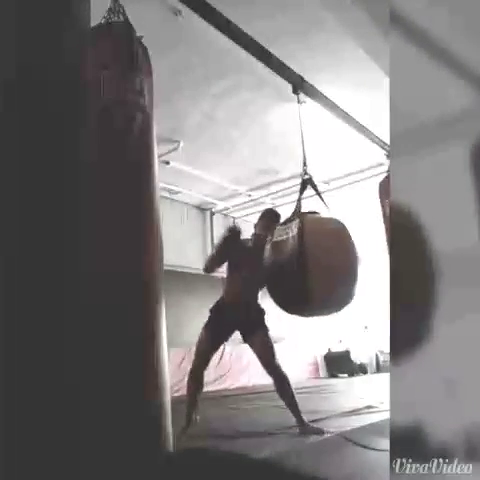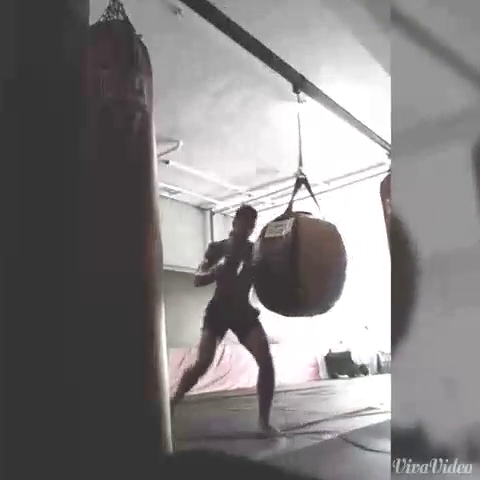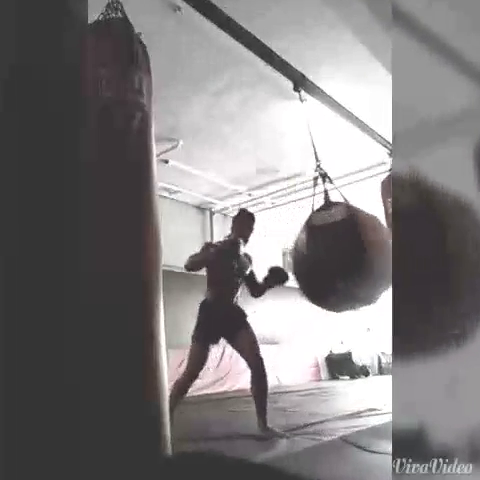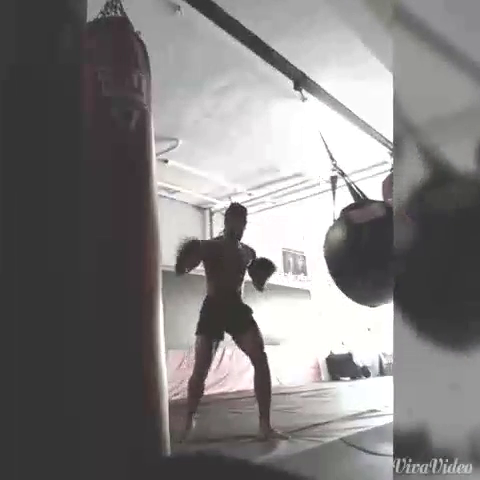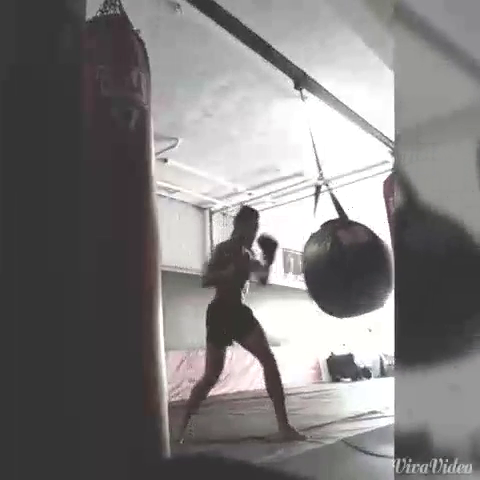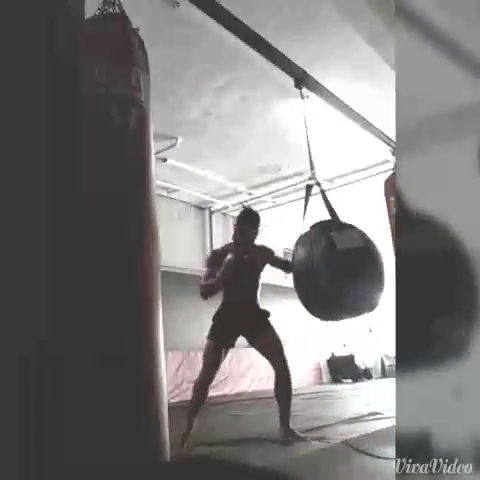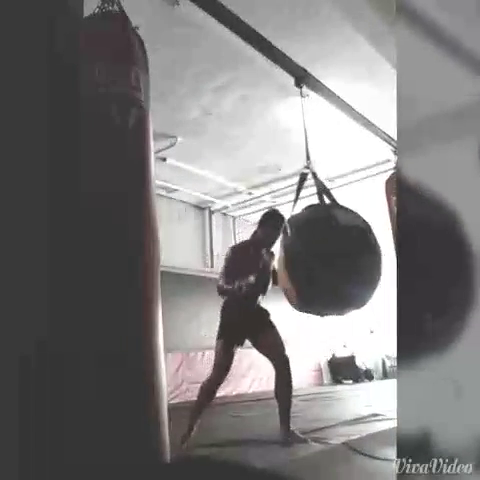
dt=0.4s
person 1, frame 1
right shoulder: (235, 245)
right elbow: (208, 267)
right wrist: (223, 246)
left hip: (250, 312)
right hip: (224, 310)
left knee: (272, 368)
right knee: (198, 365)
left ankle: (301, 421)
right ankle: (190, 418)
person 1, frame 2
left shoulder: (255, 250)
right shoulder: (217, 249)
right elbow: (198, 280)
right wrist: (220, 268)
left hip: (243, 310)
right hip: (220, 307)
left knee: (266, 361)
right knee: (202, 364)
left ankle: (264, 421)
right ankle: (169, 407)
person 1, frame 3
left shoulder: (246, 259)
right shoulder: (214, 248)
left elbow: (255, 291)
right elbow: (189, 265)
left wrist: (269, 282)
right wrist: (217, 252)
left hip: (233, 313)
right hip: (210, 312)
left knee: (257, 363)
right knee: (192, 371)
left ankle: (262, 424)
person 1, frame 4
left shoulder: (248, 252)
right shoulder: (207, 246)
left elbow: (259, 287)
right elbow: (180, 270)
left wrist: (263, 275)
right wrist: (184, 256)
left hip: (237, 308)
right hip: (212, 308)
left knee: (261, 361)
right knee: (201, 370)
left ankle: (265, 425)
right ankle: (188, 423)
person 1, frame 5
left shoulder: (248, 252)
right shoulder: (223, 250)
left elbow: (262, 278)
right elbow: (207, 280)
left wrist: (267, 263)
right wrist: (234, 271)
left hip: (239, 312)
right hip: (220, 312)
left knee: (269, 361)
right knee: (212, 376)
left ankle: (284, 425)
right ankle: (183, 425)
person 1, frame 6
left shoulder: (262, 252)
right shoulder: (219, 255)
left elbow: (287, 267)
right elbow: (204, 292)
right wrist: (223, 273)
left hip: (253, 314)
right hip: (227, 315)
left knee: (281, 363)
right knee: (207, 373)
left ankle: (285, 428)
right ankle: (188, 429)
person 1, frame 7
left shoulder: (267, 255)
right shoulder: (237, 252)
left elbow: (273, 276)
right elbow: (222, 288)
right wrist: (242, 288)
left hip: (255, 313)
right hip: (234, 313)
left knee: (282, 363)
right knee: (219, 374)
left ankle: (285, 429)
right ankle: (190, 429)
